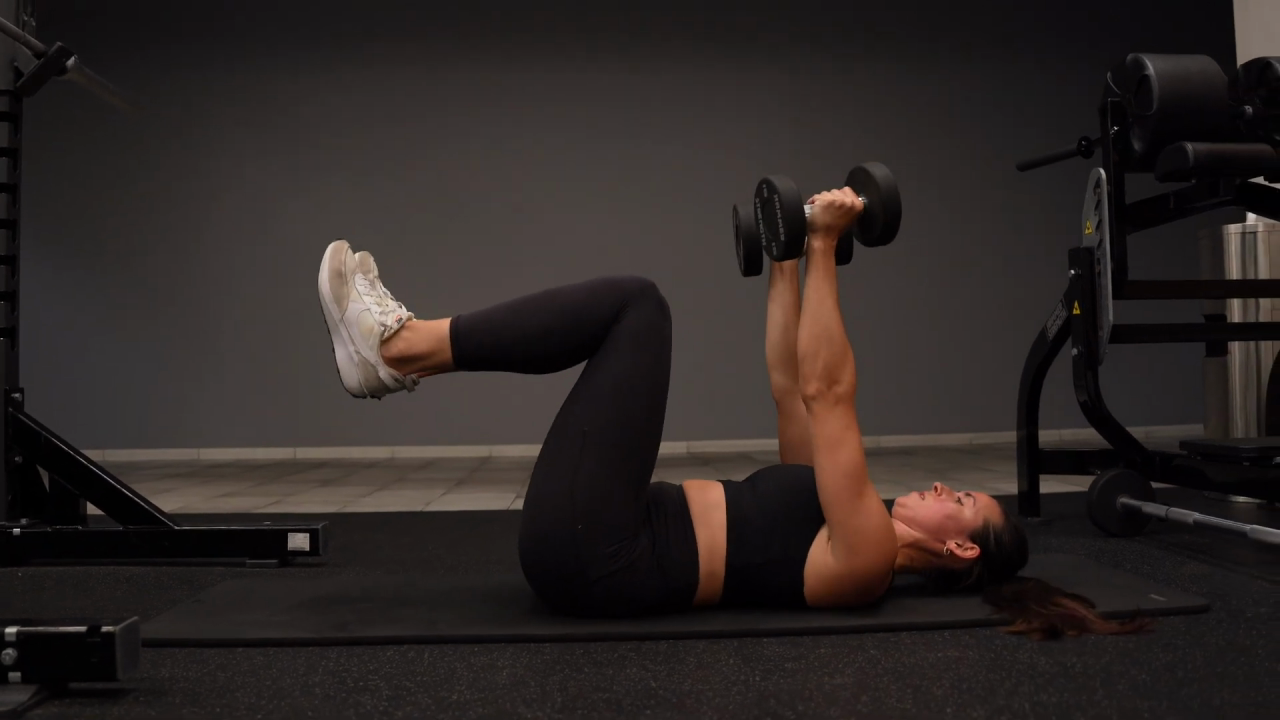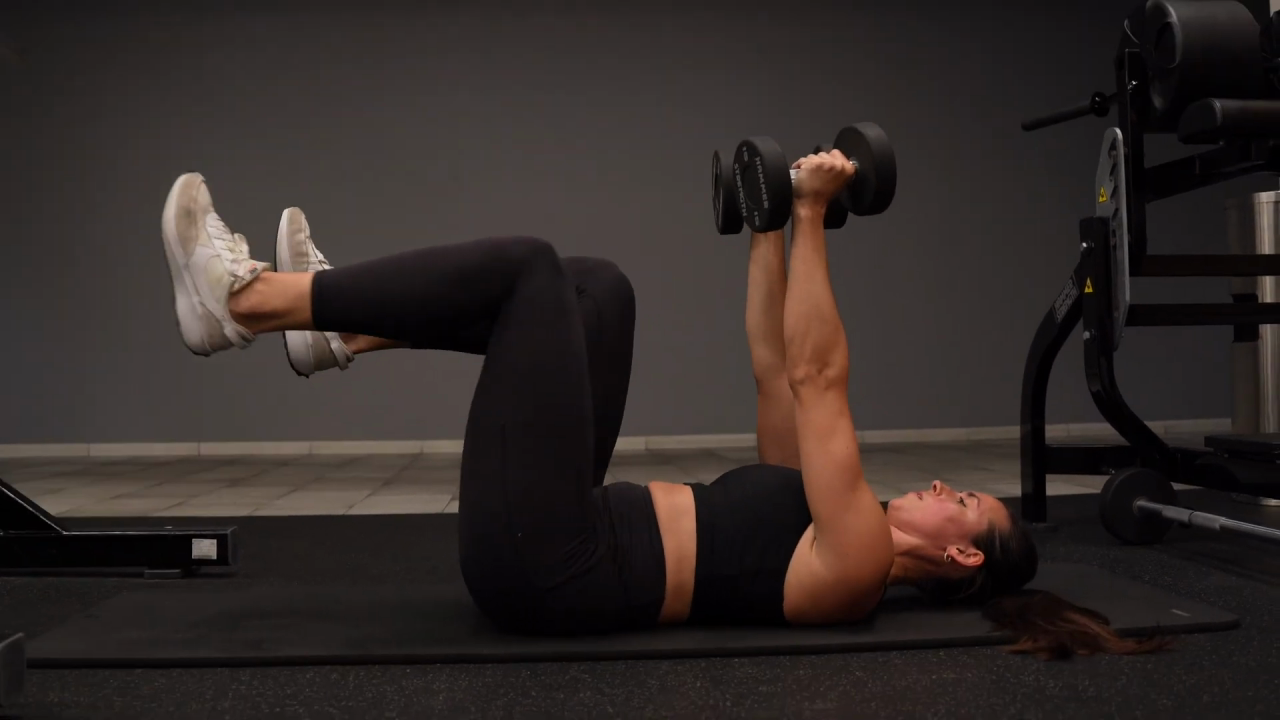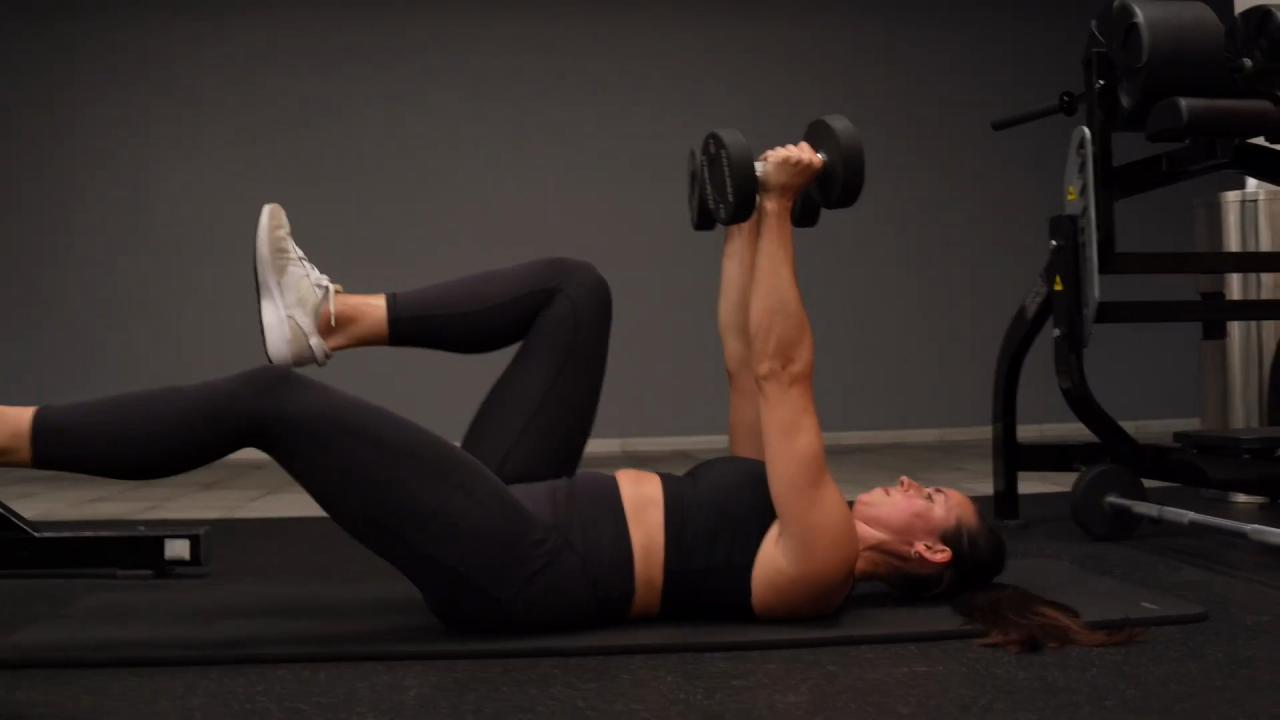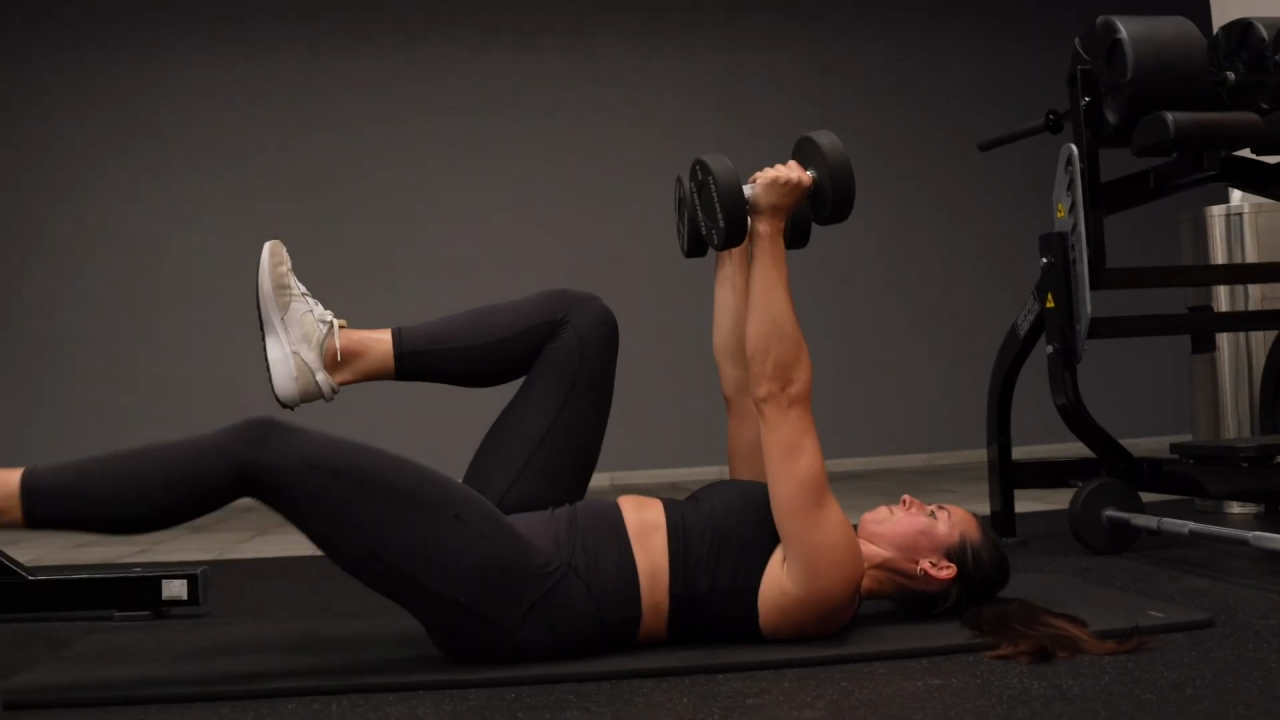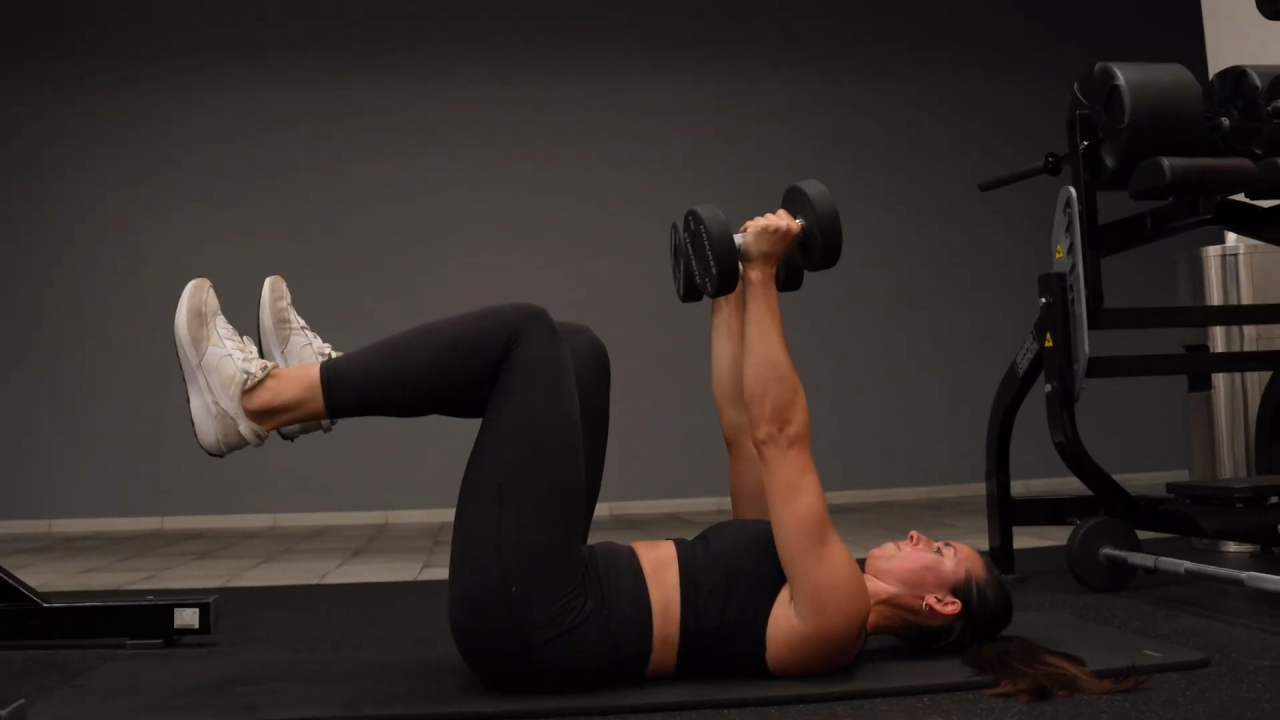
dt=0.5s
person 1, frame 1
left shoulder: (865, 558)
right shoulder: (837, 525)
left elbow: (828, 395)
right elbow: (788, 385)
left wrist: (824, 249)
right wrist: (784, 261)
left hip: (590, 555)
right hip: (591, 544)
left knee: (635, 306)
right knee: (629, 318)
left ankle: (400, 349)
right ankle: (407, 347)
person 1, frame 2
left shoulder: (855, 567)
right shoulder: (819, 528)
left elbow: (816, 380)
right elbow: (772, 369)
left wrist: (811, 218)
right wrist: (769, 229)
left hip: (547, 568)
right hip: (563, 545)
left knee: (531, 268)
right knee: (595, 287)
left ankle: (253, 298)
right ankle: (342, 328)
person 1, frame 3
left shoulder: (824, 559)
right shoulder: (793, 517)
left elbow: (782, 376)
right elbow: (741, 360)
left wrist: (779, 211)
right wrist: (740, 222)
left hip: (508, 565)
right hip: (516, 517)
left knee: (270, 401)
right knee: (575, 287)
right ankle: (329, 318)
person 1, frame 4
left shoulder: (827, 580)
right shoulder: (793, 540)
left elbow: (780, 398)
right elbow: (740, 385)
left wrist: (772, 232)
right wrist: (733, 243)
left hip: (511, 595)
right hip: (520, 543)
left knee: (264, 453)
right knee: (581, 318)
right ankle: (335, 353)
person 1, frame 5
left shoulder: (830, 618)
right shoulder: (796, 573)
left elbow: (779, 438)
right elbow: (739, 428)
left wrist: (765, 279)
right wrist: (730, 288)
left hip: (531, 625)
right hip: (532, 608)
left knee: (531, 331)
right knee: (577, 353)
left ankle: (259, 398)
right ankle: (312, 387)
